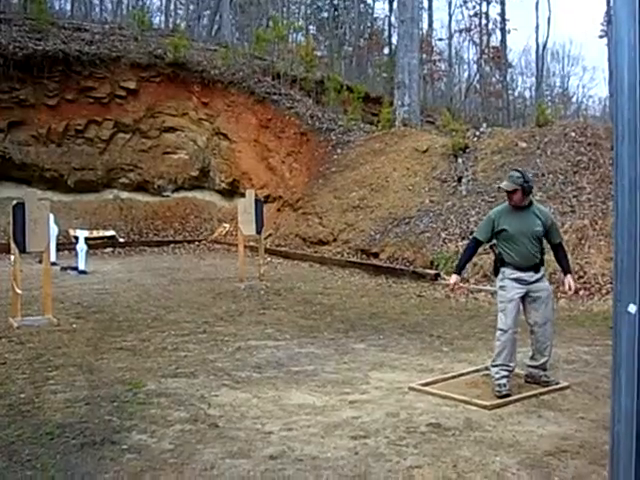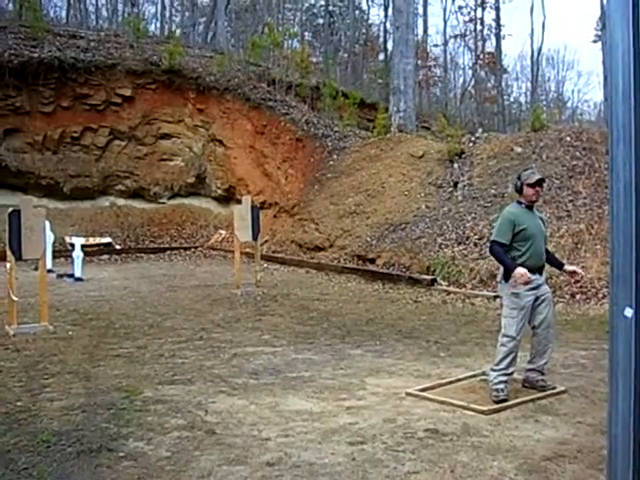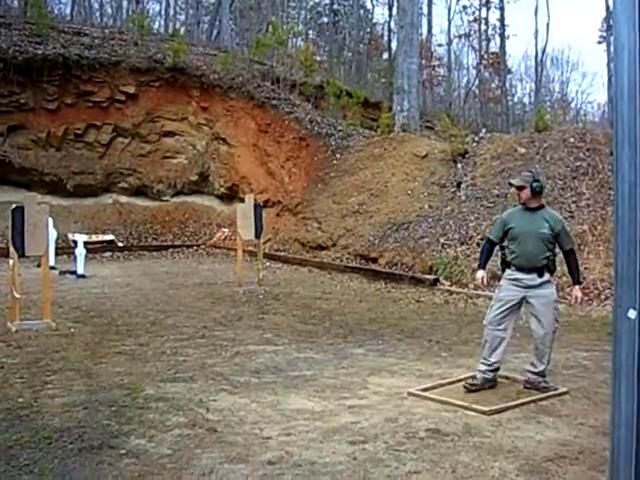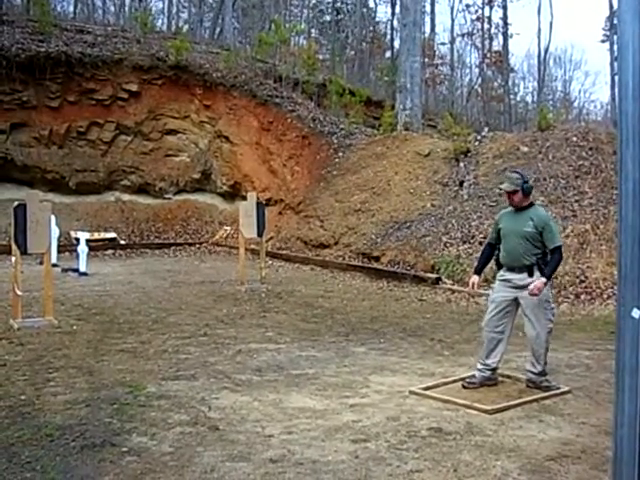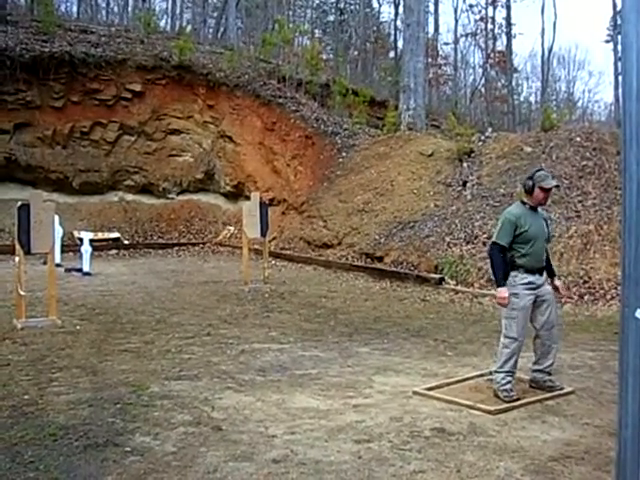
dt=0.7s
person 1, frame 1
left shoulder: (543, 214)
right shoulder: (497, 215)
left elbow: (557, 245)
right elbow: (475, 243)
left wrist: (567, 273)
right wrist: (457, 272)
left hip: (537, 276)
right hip: (510, 277)
left knee: (543, 326)
right knee: (506, 328)
left ankle: (536, 370)
right ankle: (500, 376)
person 1, frame 2
left shoulder: (538, 217)
right shoulder: (510, 214)
right elbow: (495, 247)
left wrist: (563, 267)
right wrist: (514, 269)
left hip: (539, 280)
right hip: (517, 282)
left knee: (544, 329)
right knee: (511, 333)
left ankle: (533, 375)
right ankle: (498, 381)
person 1, frame 3
left shoulder: (554, 219)
right shoulder: (509, 216)
left elbow: (568, 252)
right elbow: (490, 242)
left wrist: (576, 284)
right wrist: (481, 268)
left hip: (542, 281)
right hip: (513, 278)
left knee: (544, 332)
right knee: (495, 324)
left ankle: (535, 376)
right ankle: (486, 373)
person 1, frame 4
left shoulder: (542, 218)
right shoulder: (503, 216)
left elbow: (556, 252)
right elbow: (491, 245)
left wrist: (543, 279)
right wrist: (477, 272)
left hip: (533, 279)
right hip: (505, 278)
left knee: (539, 332)
right knee: (493, 326)
left ankle: (536, 375)
right ankle: (486, 372)
person 1, frame 5
left shoulder: (543, 217)
right shoulder: (512, 215)
right elbow: (495, 250)
left wrist: (553, 277)
right wrist: (500, 285)
left hip: (541, 280)
right hip: (517, 281)
left knee: (548, 330)
right knee: (513, 335)
left ankle: (540, 375)
right ankle: (502, 382)
